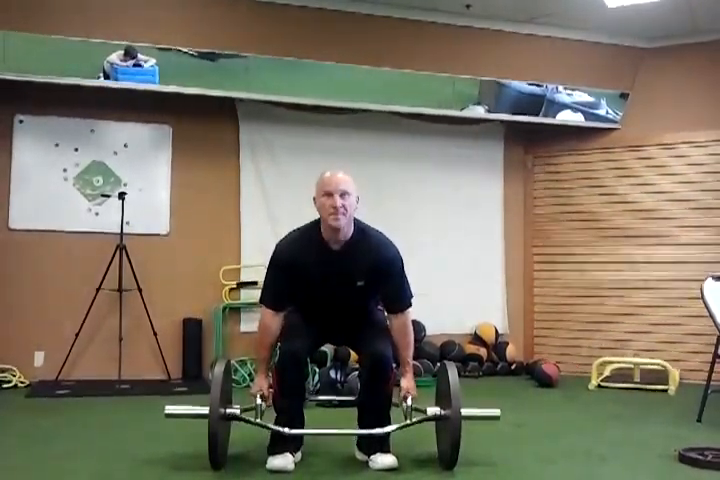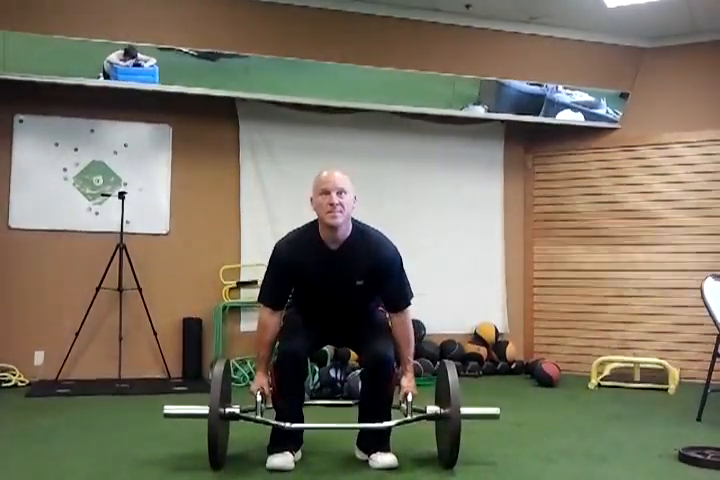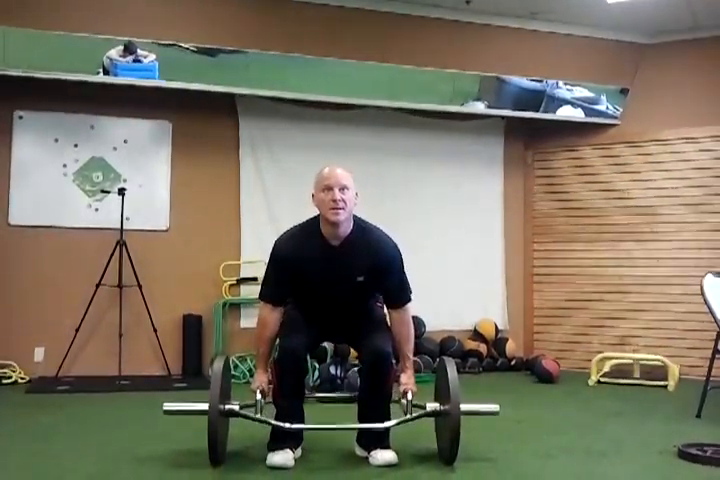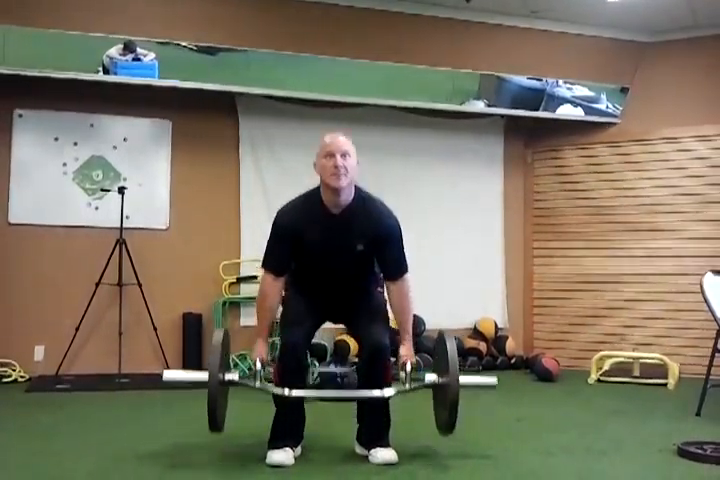
dt=0.3s
person 1, frame 1
left shoulder: (381, 249)
right shoulder: (291, 248)
left elbow: (399, 313)
right elbow: (272, 312)
left wrist: (407, 372)
right wrist: (261, 373)
left hip: (363, 317)
right hip: (307, 316)
left knee: (380, 356)
right knee: (290, 354)
left ankle: (374, 443)
right ankle: (286, 443)
person 1, frame 2
left shoulder: (380, 249)
right shoulder: (289, 249)
left elbow: (399, 312)
right elbow: (271, 311)
left wrist: (408, 371)
right wrist: (261, 371)
left hip: (363, 318)
right hip: (307, 317)
left knee: (382, 357)
right knee: (289, 353)
left ankle: (373, 443)
right ankle: (286, 443)
person 1, frame 3
left shoulder: (380, 246)
right shoulder: (290, 245)
left elbow: (399, 309)
right elbow: (271, 308)
left wrist: (407, 368)
right wrist: (261, 368)
left hip: (361, 315)
right hip: (307, 313)
left knee: (380, 352)
right knee: (289, 351)
left ankle: (373, 440)
right ankle: (286, 440)
person 1, frame 4
left shoulder: (380, 217)
right shoulder: (293, 215)
left elbow: (397, 281)
right elbow: (273, 279)
left wrist: (407, 342)
right wrist: (261, 340)
left hip: (361, 294)
right hip: (306, 293)
left knee: (377, 347)
right knee: (292, 346)
left ankle: (373, 440)
right ankle: (285, 441)
